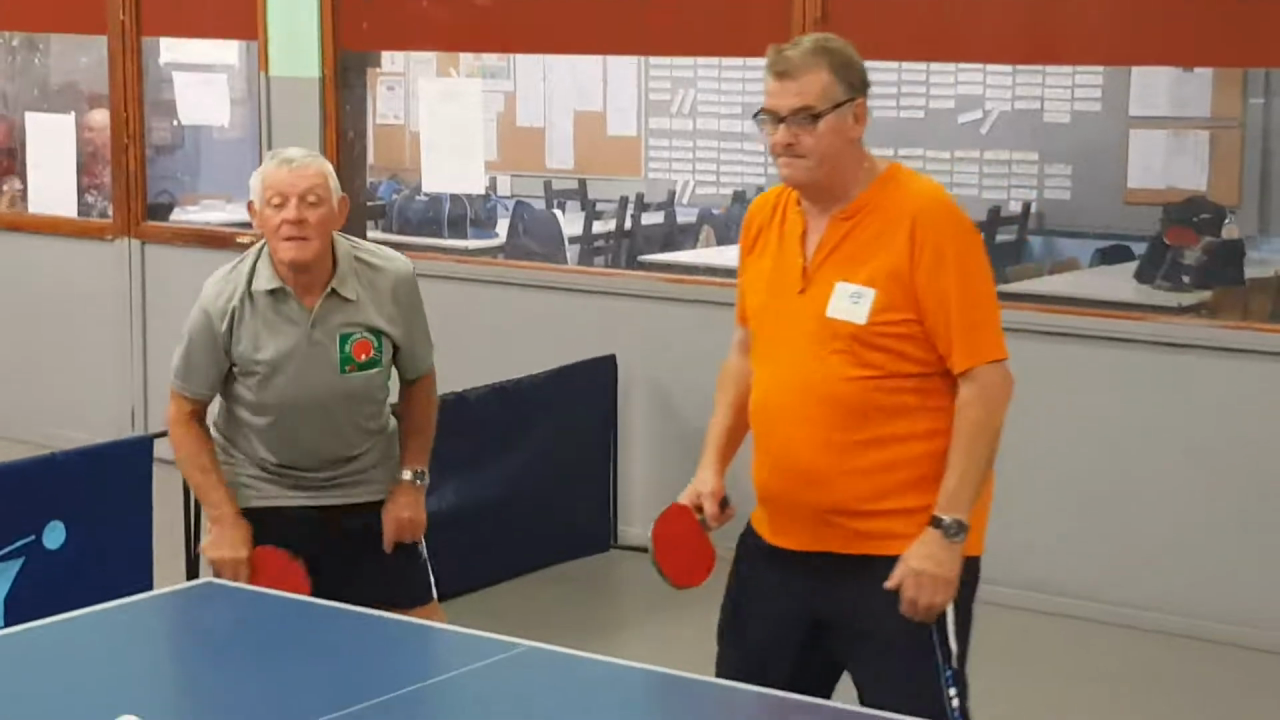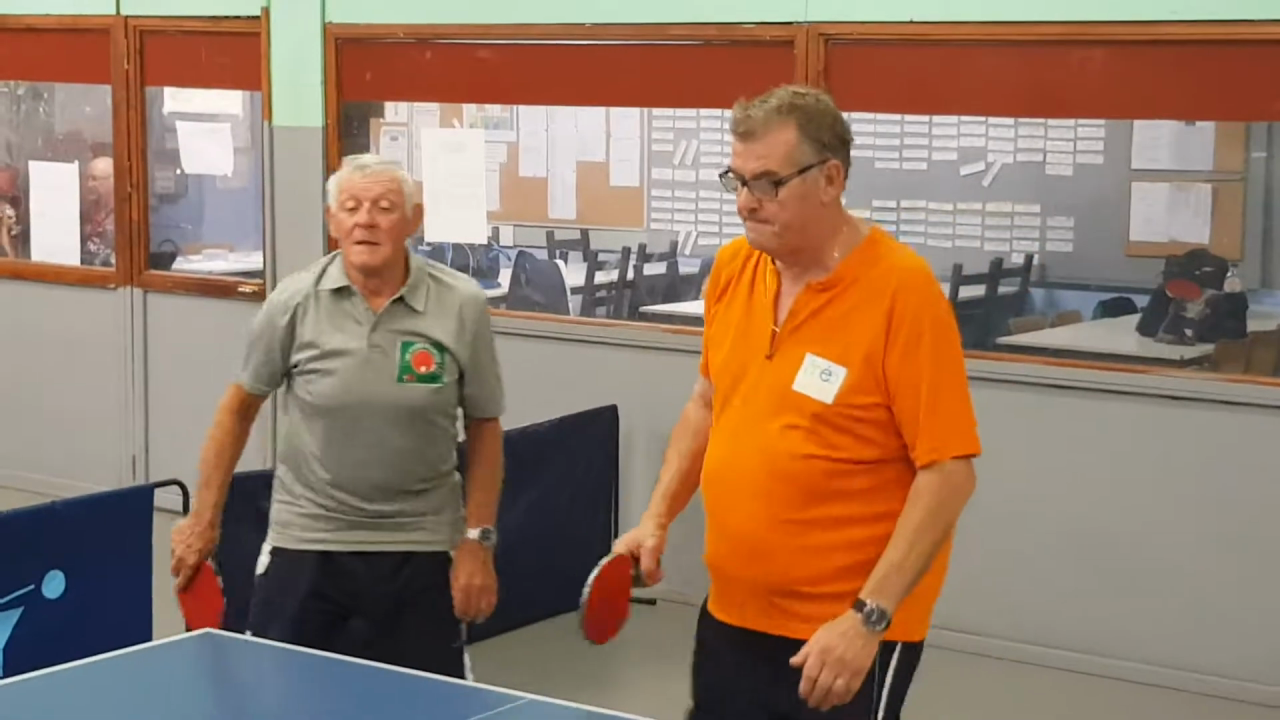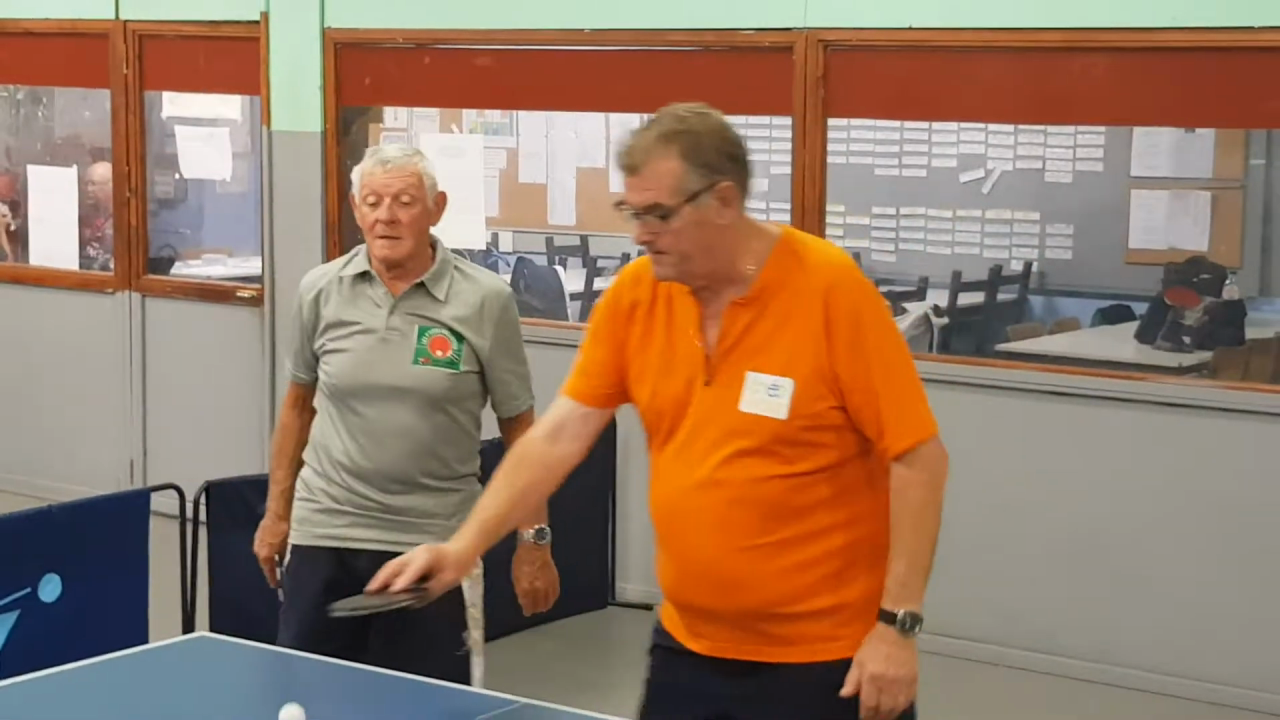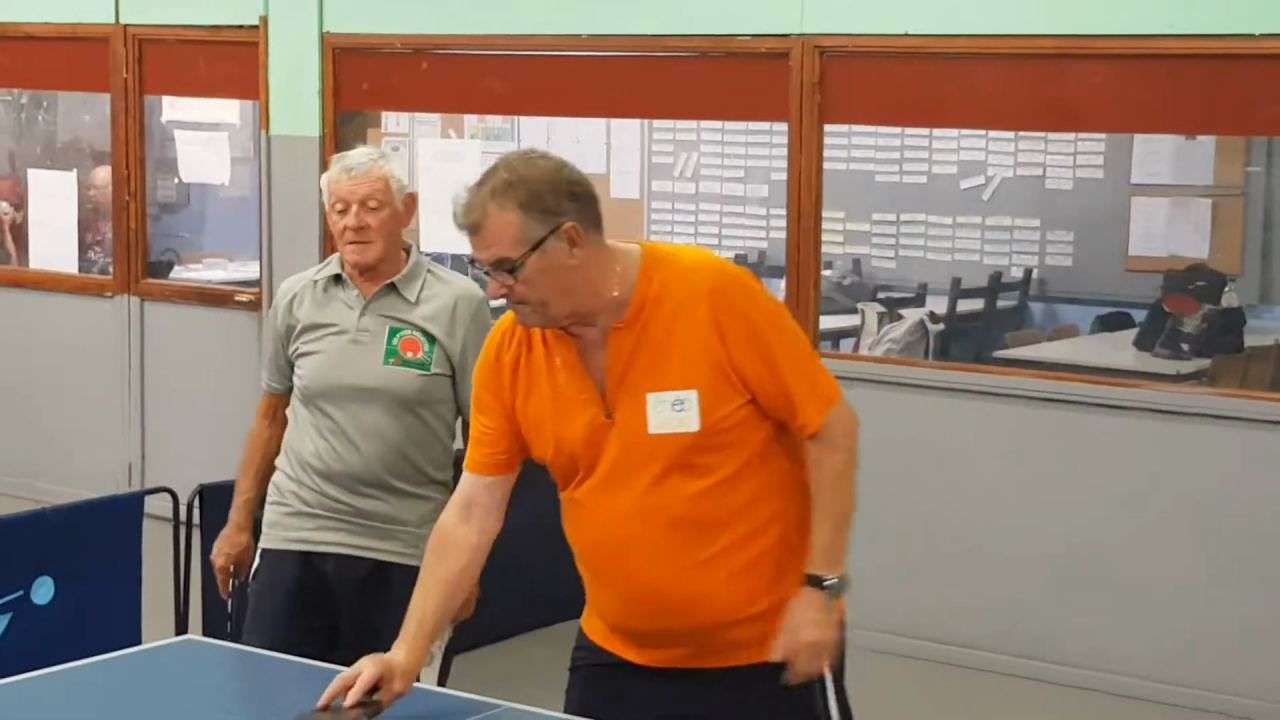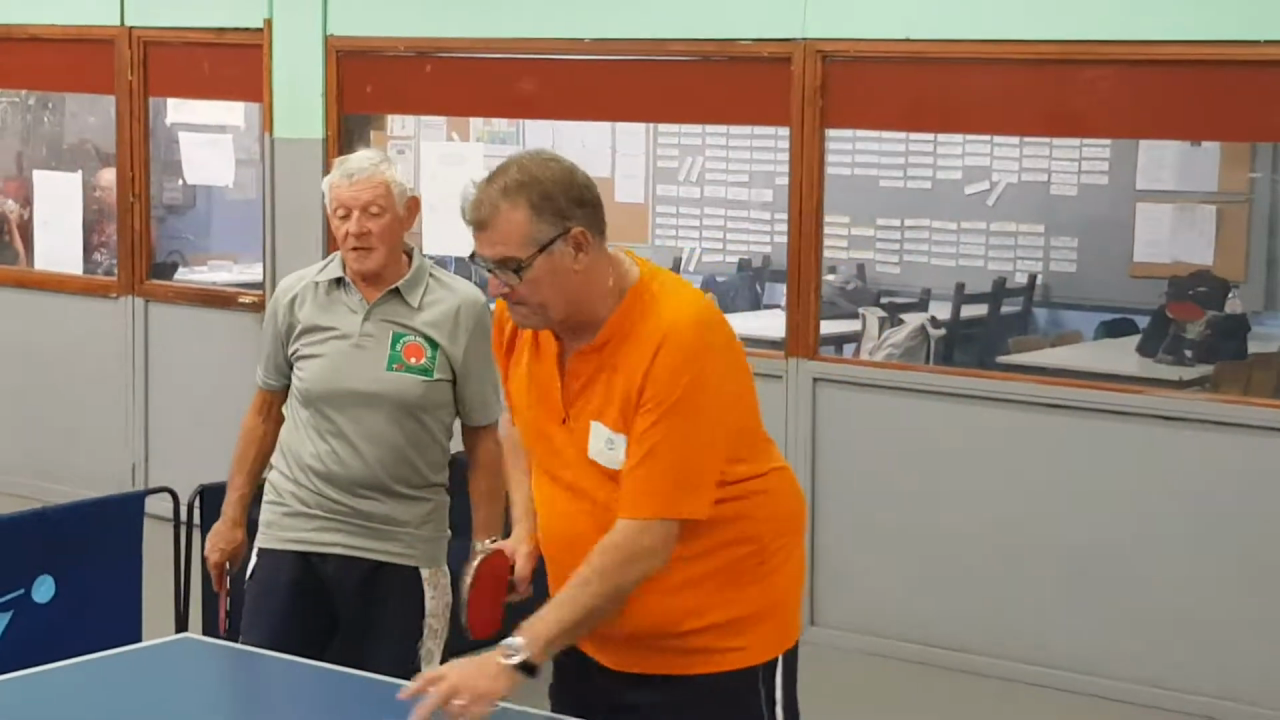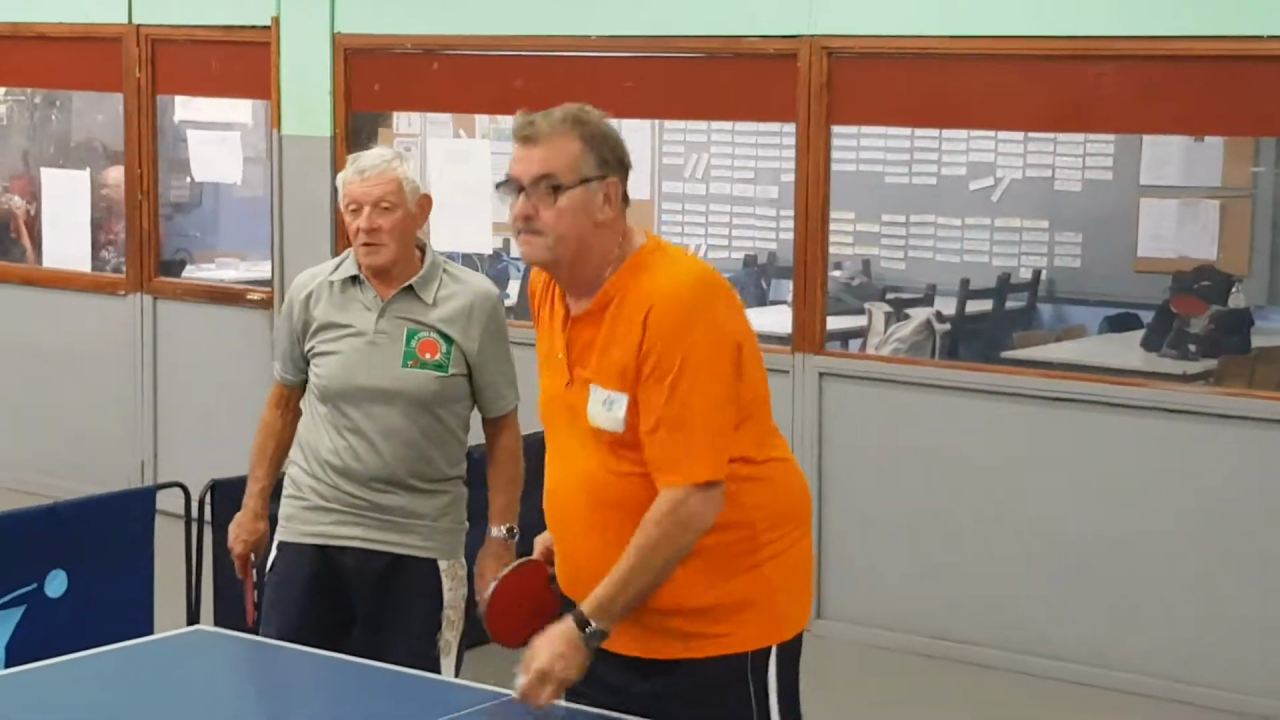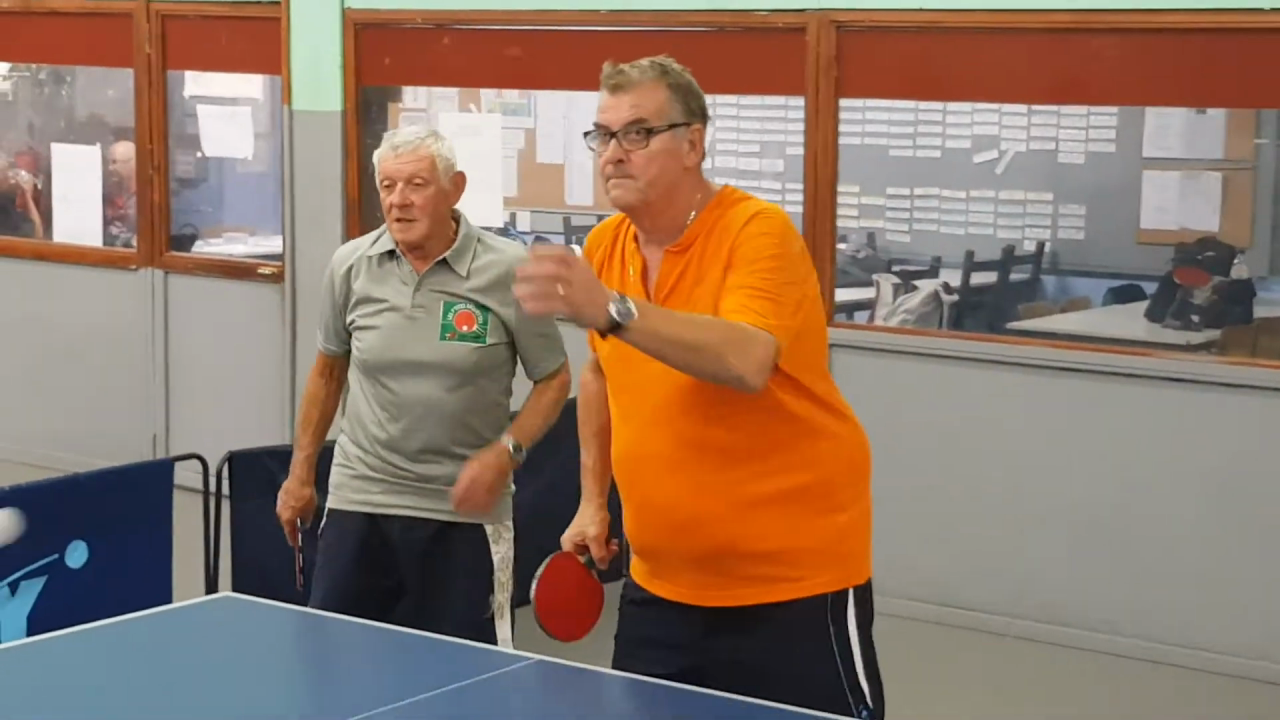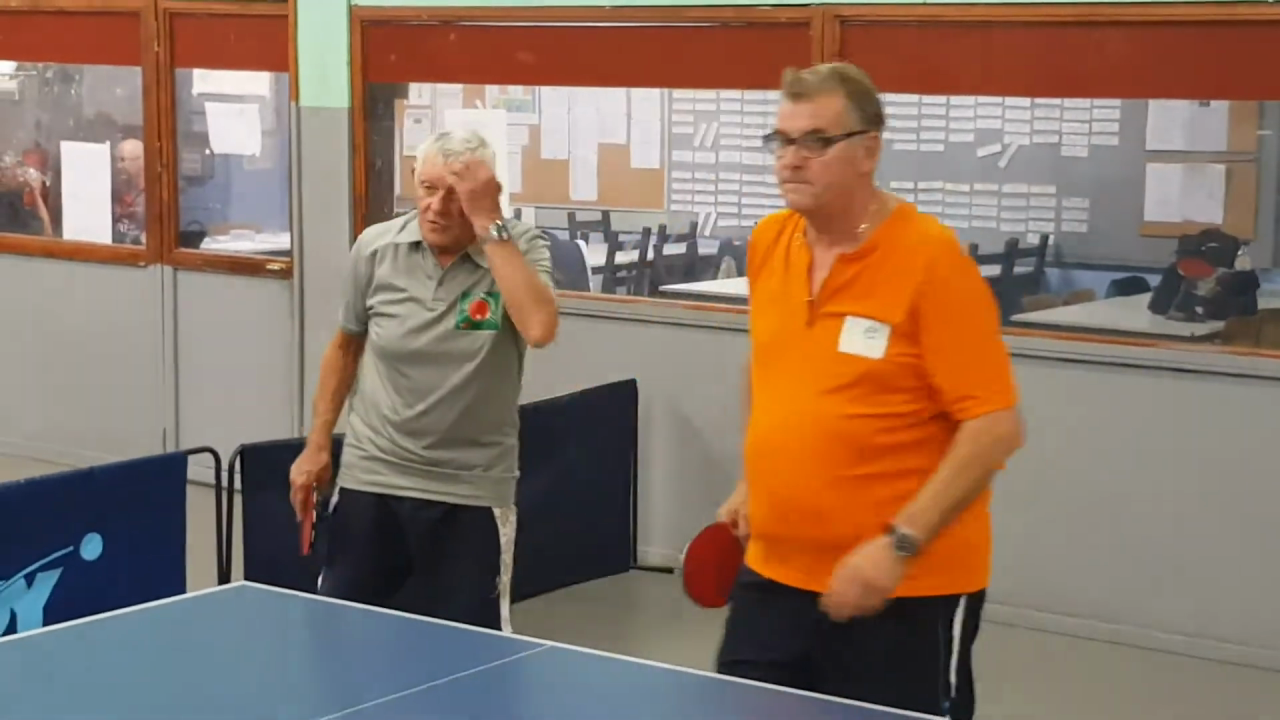
dt=0.4s
person 1, frame 1
left shoulder: (925, 216)
right shoulder: (763, 217)
left elbow: (987, 381)
left wrist: (947, 530)
right wrist: (713, 463)
left hip: (900, 549)
right hip: (777, 542)
person 1, frame 2
left shoulder: (902, 289)
right shoulder: (731, 267)
left elbow: (950, 471)
left wrist: (867, 619)
right wrist: (657, 517)
left hip: (848, 628)
right hip: (731, 613)
person 1, frame 3
left shoulder: (831, 289)
right shoulder: (633, 295)
left elbow: (917, 457)
right elbow: (559, 435)
left wrist: (898, 623)
right wrist: (463, 547)
left hip: (821, 651)
right hip: (689, 641)
person 1, frame 4
left shoulder: (713, 294)
right shoulder: (508, 351)
left elbow: (832, 430)
right elbow: (473, 512)
left wrist: (821, 587)
right wrist: (407, 652)
left hip: (766, 645)
right hip: (618, 650)
person 1, frame 5
left shoulder: (678, 337)
right shoulder: (517, 316)
left elbow: (646, 538)
left wrist: (513, 658)
right wrist: (526, 530)
left hip: (718, 647)
right hip: (590, 641)
person 1, frame 6
left shoulder: (677, 300)
right shoulder: (547, 286)
left elbow: (692, 500)
left wrist: (581, 626)
right wrist: (570, 522)
left hip: (723, 630)
right hip: (617, 619)
person 1, frame 7
left shoulder: (758, 233)
right shoulder: (604, 247)
left elbow: (744, 361)
left wrist: (610, 309)
right wrist: (592, 499)
left hip: (794, 584)
right hip: (662, 584)
person 1, frame 8
left shoulder: (930, 259)
right shoulder: (767, 241)
left elbow: (997, 426)
left wrist: (898, 545)
left hip: (908, 587)
right hip: (777, 575)
person 2, frame 1
left shoulder: (391, 279)
right shoulder: (224, 298)
left elbow: (418, 381)
right elbow: (185, 414)
left wrist: (411, 480)
right wrist: (223, 521)
left hip: (370, 492)
right hip: (256, 497)
person 2, frame 2
left shoulder: (463, 306)
right shoulder: (292, 303)
left elbow: (484, 427)
right elbow: (238, 407)
left wrist: (478, 540)
right wrist: (204, 517)
left hip: (422, 548)
right hip: (306, 543)
person 2, frame 3
left shoulder: (486, 299)
right shoulder: (320, 291)
left elbow: (519, 426)
left wrist: (534, 538)
right wrist: (277, 510)
left hip: (436, 546)
right hip: (324, 538)
person 2, frame 4
left shoulder: (458, 303)
right shoulder: (296, 298)
right elbow: (271, 416)
right wrist: (239, 521)
left hip: (403, 554)
right hip: (294, 542)
person 2, frame 5
left shoulder: (460, 308)
right shoulder: (294, 297)
left elbow: (484, 439)
right elbow: (266, 410)
right wrist: (233, 516)
left hip: (400, 555)
right hip: (290, 541)
person 2, frame 6
left shoulder: (473, 301)
right shoulder: (309, 293)
left elbow: (502, 428)
right elbow: (284, 403)
left wrist: (501, 535)
right wrist: (254, 506)
left hip: (418, 547)
right hip: (311, 535)
person 2, frame 7
left shoulder: (509, 270)
right shoulder: (350, 265)
left elbow: (554, 379)
left wrist: (506, 452)
right wrist: (301, 472)
left hip: (463, 512)
right hip: (358, 503)
person 2, frame 8
left shoulder: (518, 246)
right shoulder: (375, 249)
left elbow: (540, 330)
right elbow: (345, 346)
left wrist: (488, 225)
right wrist: (318, 443)
left hip: (470, 493)
right hip: (370, 482)
